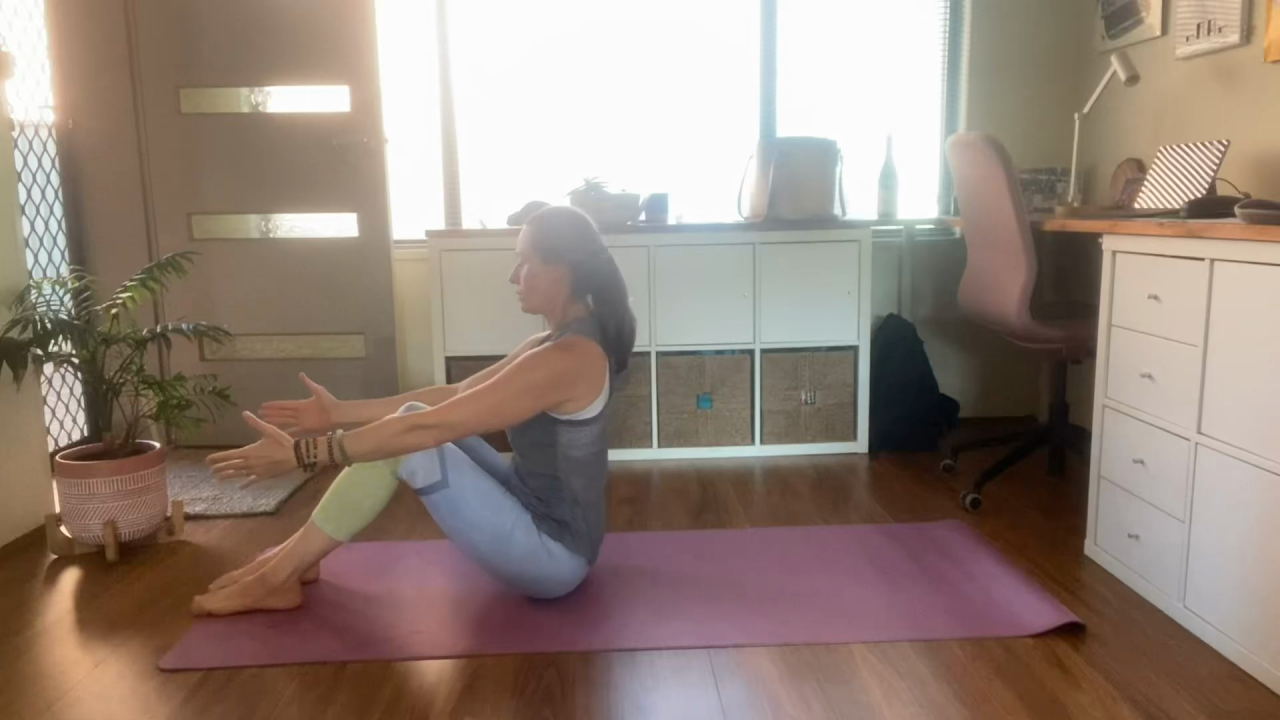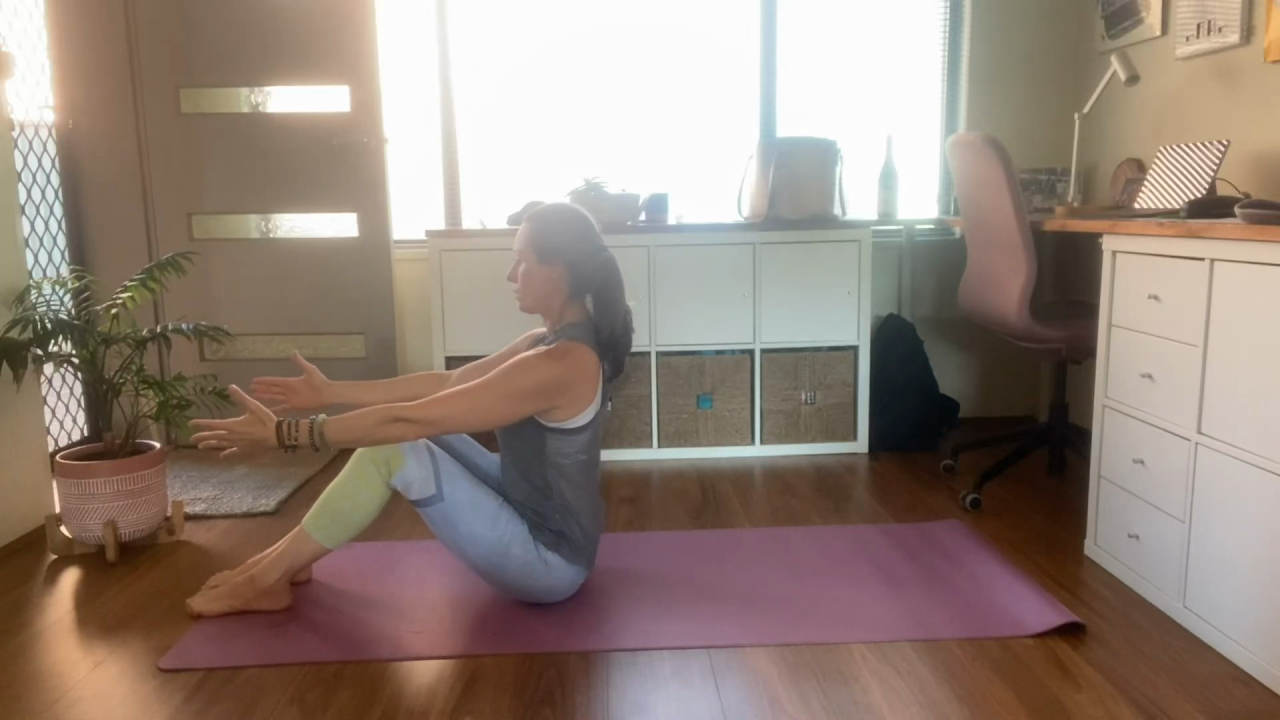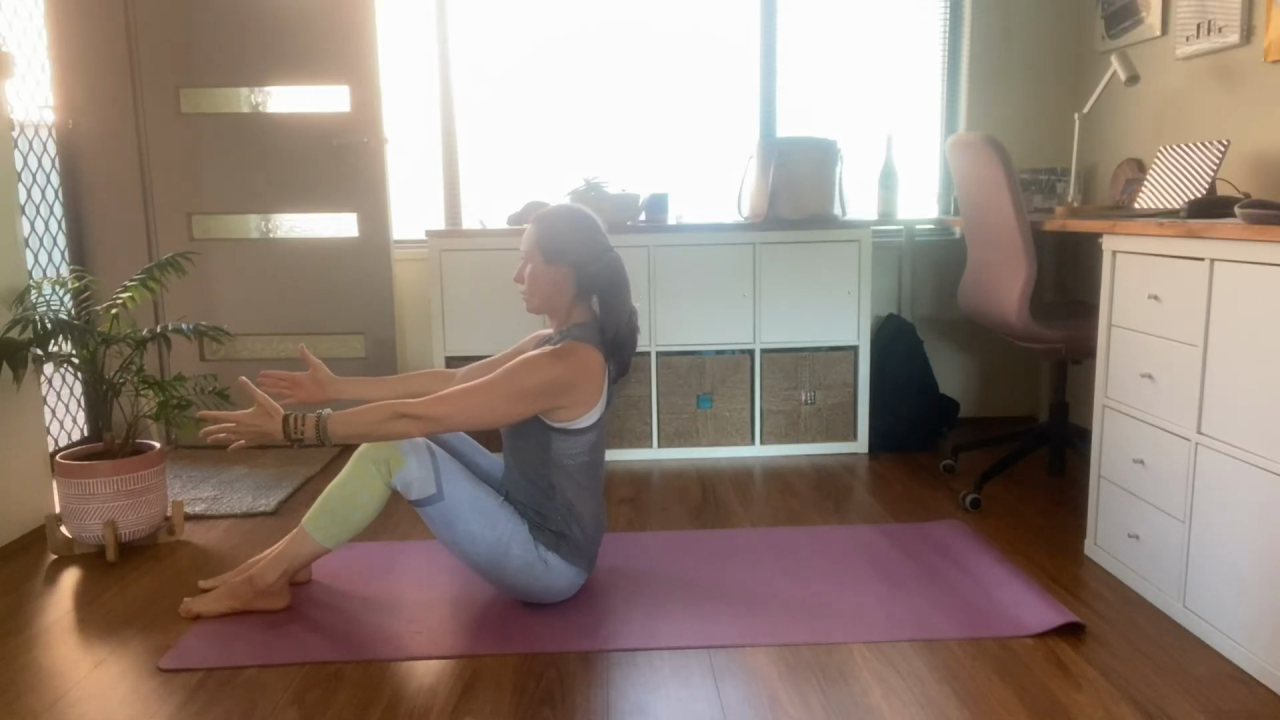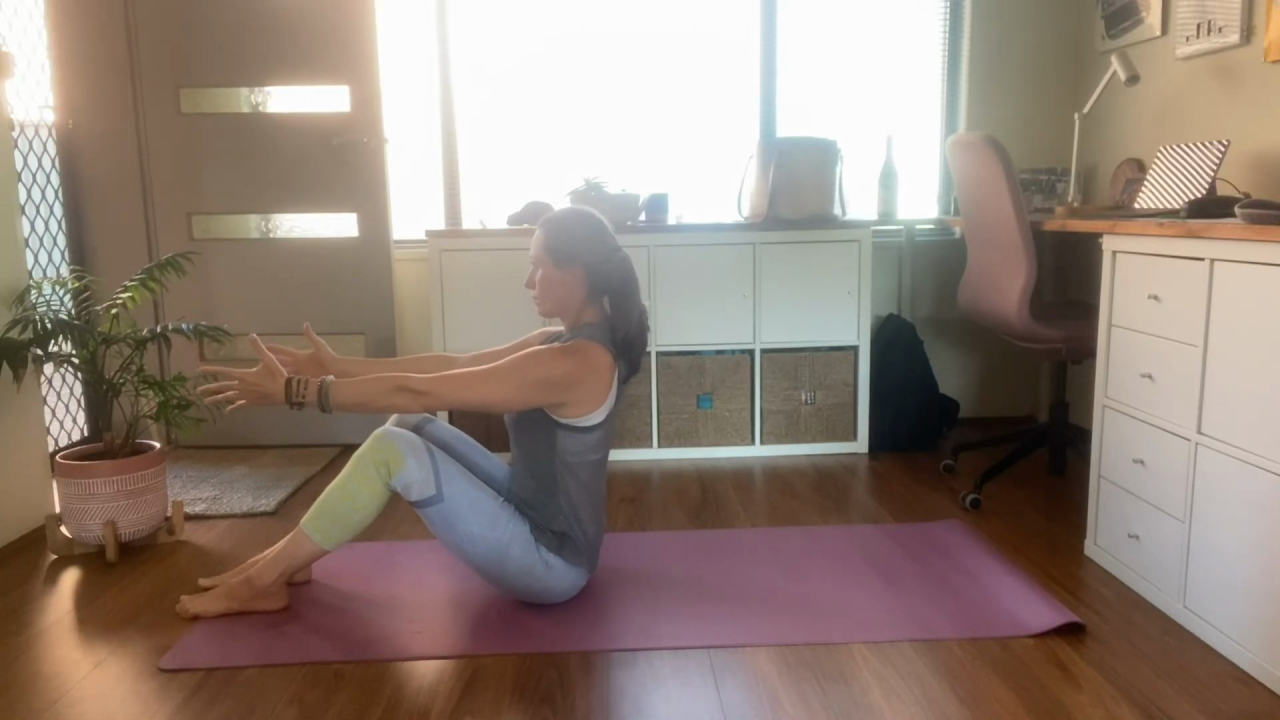
dt=0.7s
person 1, frame 1
left shoulder: (566, 359)
right shoulder: (561, 345)
left elbow: (428, 428)
right elbow: (454, 396)
left wrist: (300, 453)
right wrist: (340, 411)
left hip: (554, 553)
right hip: (544, 520)
left knee: (409, 440)
right knee: (412, 420)
left ankle: (278, 577)
right ankle: (294, 557)
person 1, frame 2
left shoulder: (558, 365)
right shoulder: (557, 344)
left elbow: (407, 417)
right elbow: (448, 384)
left wrist: (282, 433)
right wrist: (331, 391)
left hip: (548, 561)
right hip: (535, 519)
left knee: (392, 449)
right knee: (416, 431)
left ankle: (265, 581)
right ankle: (285, 557)
person 1, frame 3
left shoulder: (564, 365)
right shoulder: (561, 344)
left elbow: (414, 415)
right elbow: (451, 382)
left wrist: (289, 427)
right wrist: (335, 387)
left hip: (549, 561)
right hip: (536, 520)
left knee: (394, 450)
right knee: (409, 437)
left ankle: (264, 582)
right ankle: (283, 560)
person 1, frame 4
left shoulder: (573, 362)
right shoulder: (573, 343)
left elbow: (419, 393)
right elbow: (454, 368)
left wrist: (293, 390)
right wrist: (338, 367)
left hip: (550, 562)
right hip: (539, 521)
left knee: (391, 451)
right knee: (407, 427)
left ankle: (262, 582)
right ankle: (285, 559)
